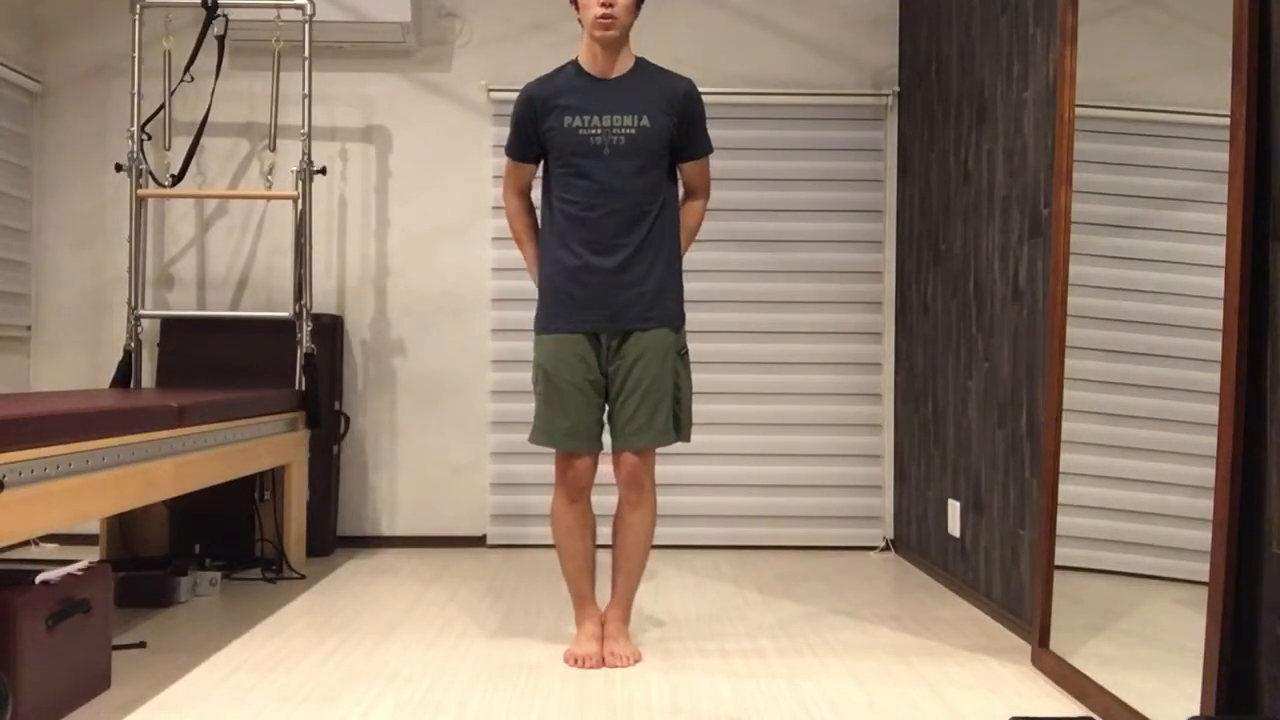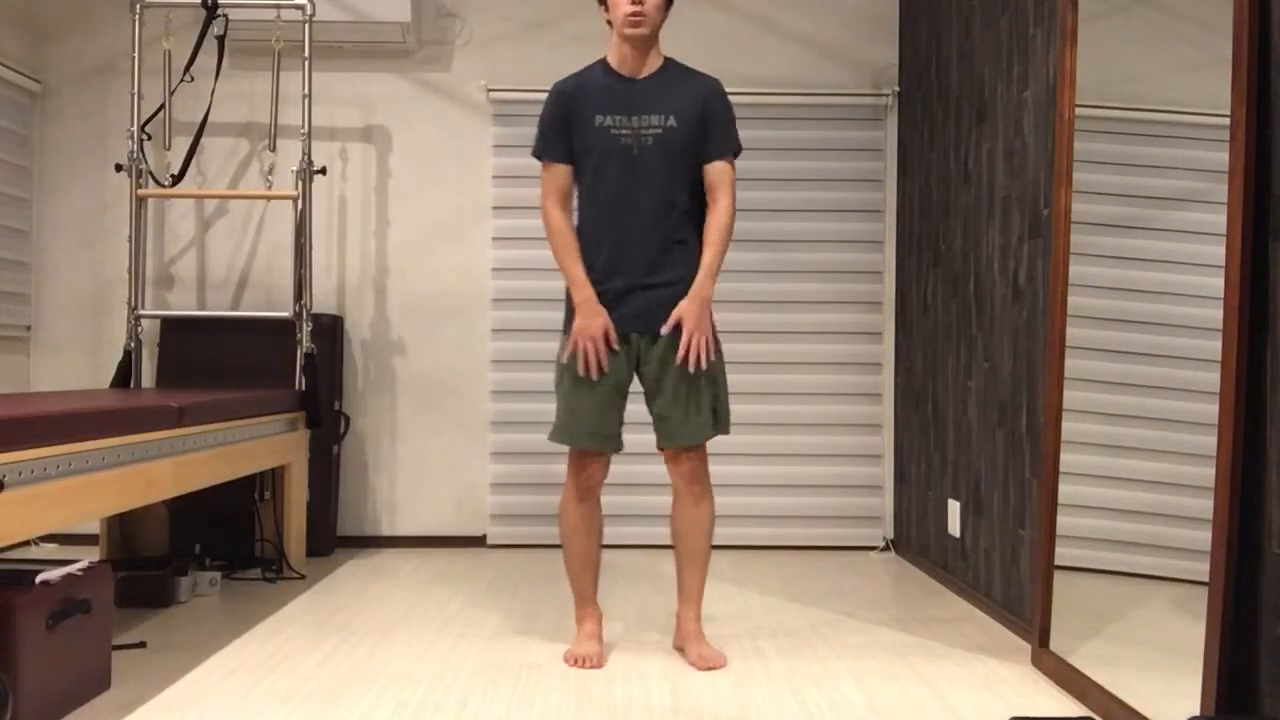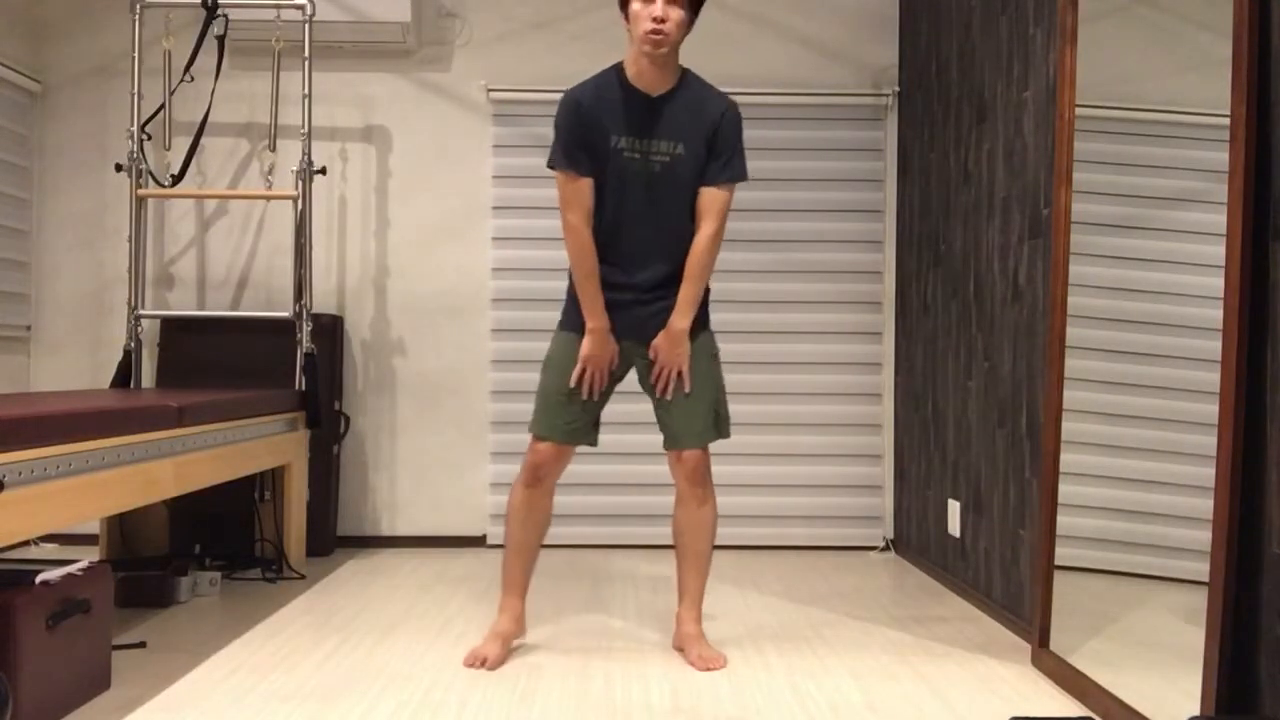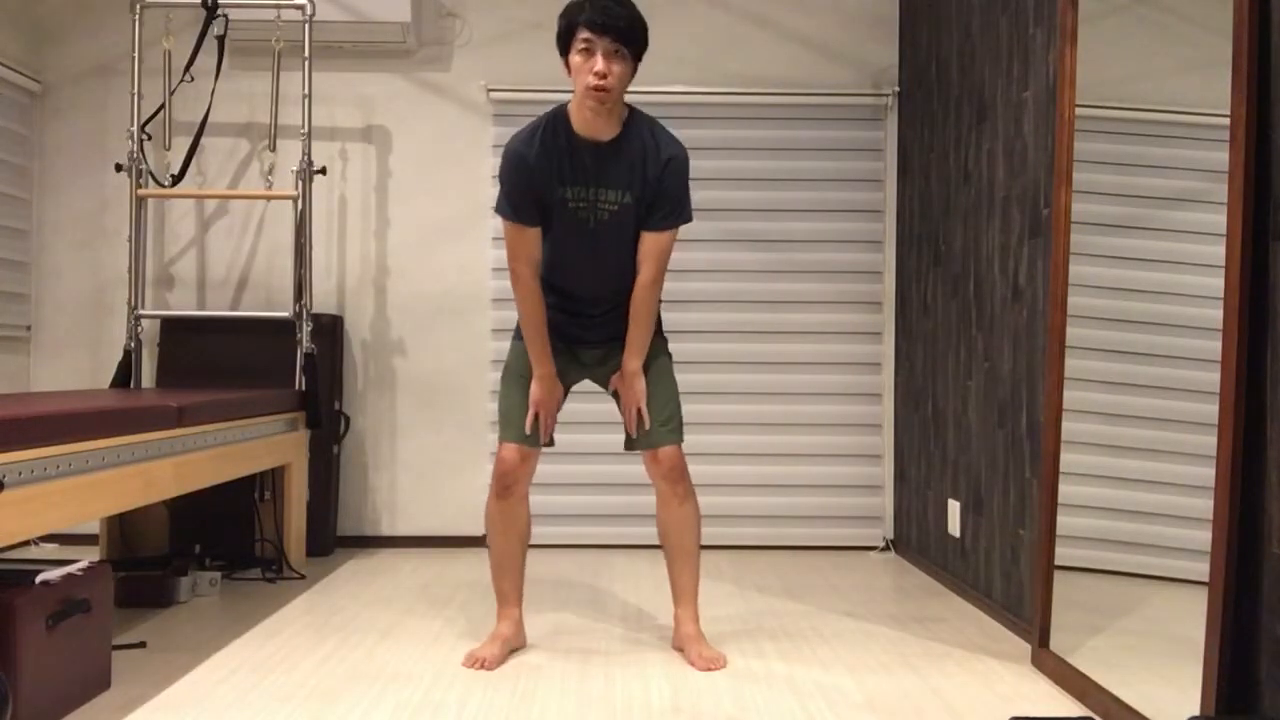
dt=0.7s
person 1, frame 1
left shoulder: (675, 95)
right shoulder: (541, 97)
left elbow: (697, 193)
right elbow: (516, 194)
left wrist: (658, 268)
right wrist: (546, 273)
left hip: (650, 316)
right hip: (566, 316)
left knee: (636, 472)
right knee: (573, 472)
left ankle: (619, 617)
right ankle: (585, 619)
person 1, frame 2
left shoulder: (701, 95)
right shoulder: (571, 96)
left elbow: (721, 198)
right elbow: (555, 204)
left wrist: (700, 293)
right wrist: (583, 299)
left hip: (676, 310)
right hip: (600, 312)
left knee: (689, 465)
right knee: (584, 469)
left ankle: (689, 621)
right ankle: (588, 619)
person 1, frame 3
left shoulder: (716, 114)
right shoulder: (584, 105)
left elbow: (709, 228)
right elbow: (577, 223)
left wrist: (678, 327)
right wrist: (597, 326)
left hip: (676, 317)
right hip: (591, 313)
left knee: (693, 466)
right knee: (542, 460)
left ankle: (689, 623)
right ankle: (510, 615)
person 1, frame 4
left shoulder: (663, 154)
right shoulder: (528, 150)
left elbow: (649, 272)
right elbow: (523, 270)
left wrist: (632, 366)
right wrist: (543, 372)
left hip: (631, 330)
right hip: (548, 328)
left knee: (669, 464)
right knee: (510, 467)
left ankle: (687, 623)
right ankle: (509, 622)
